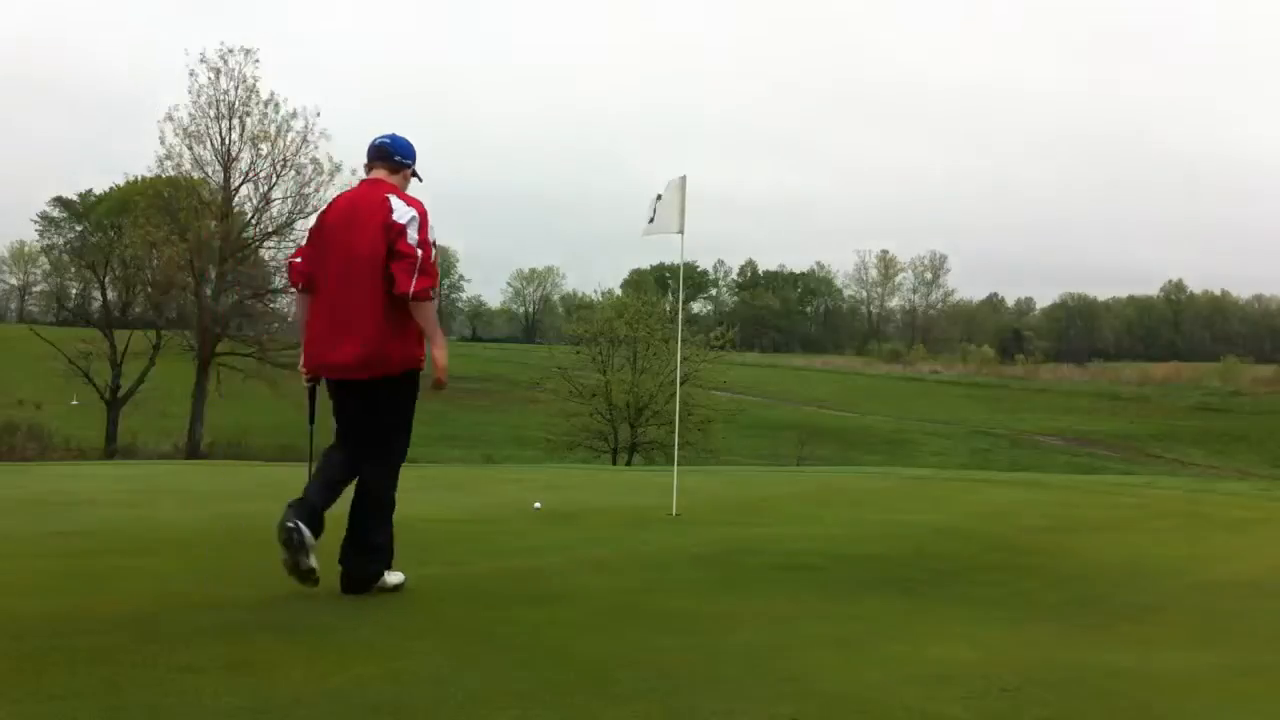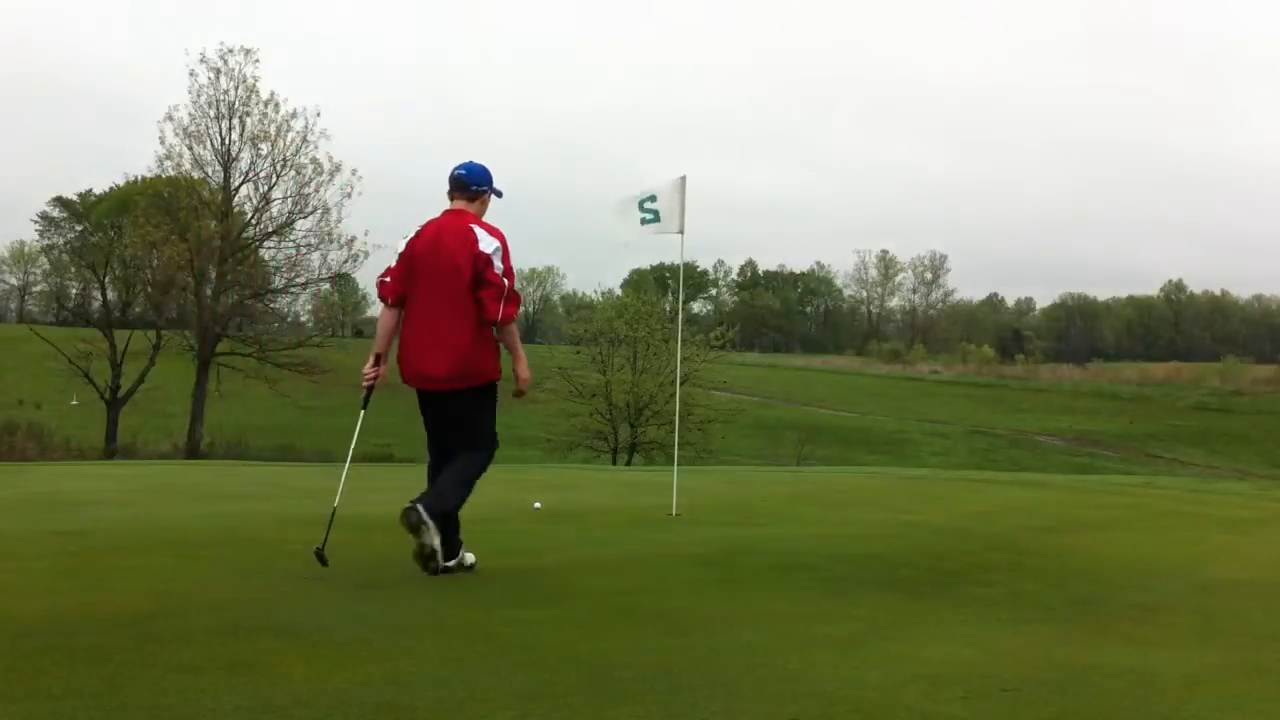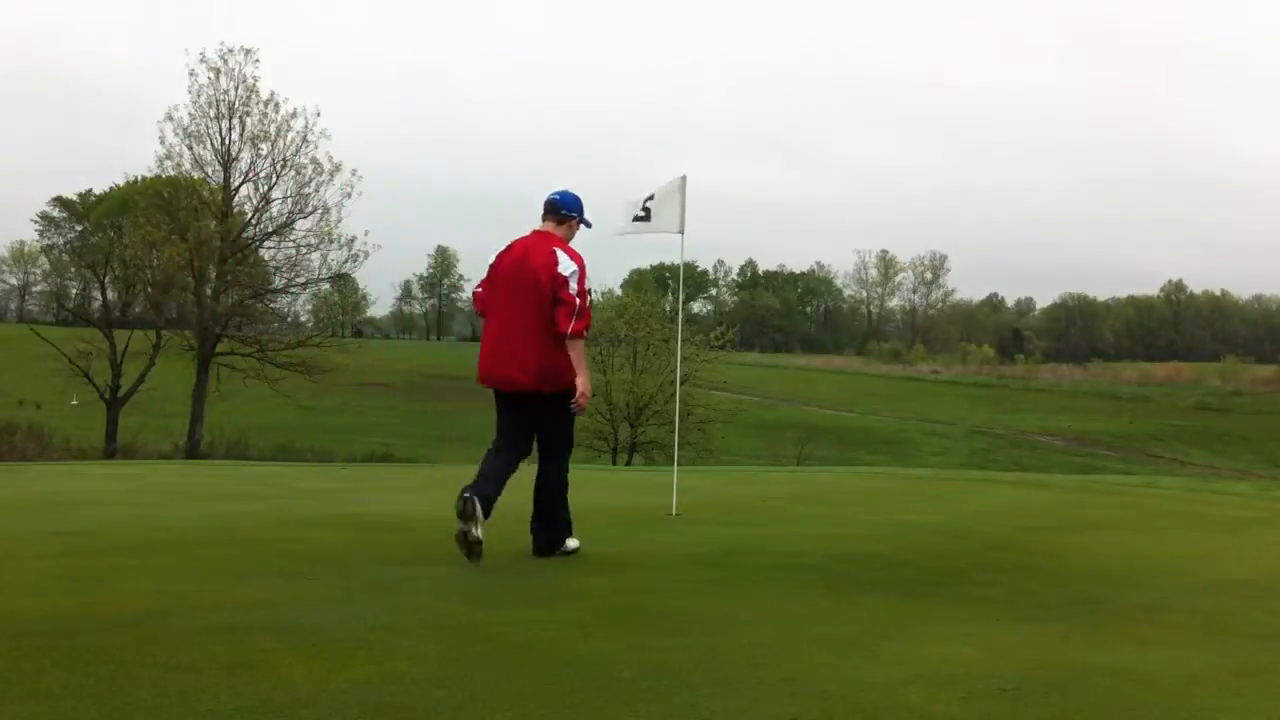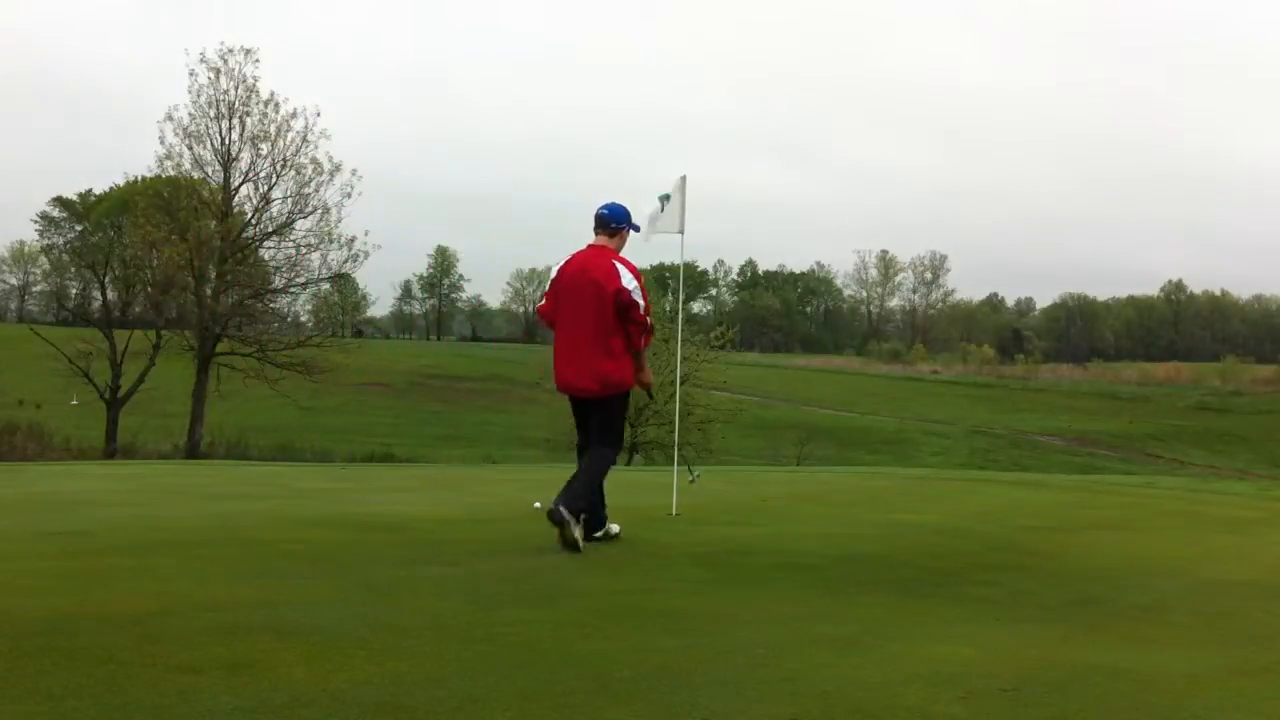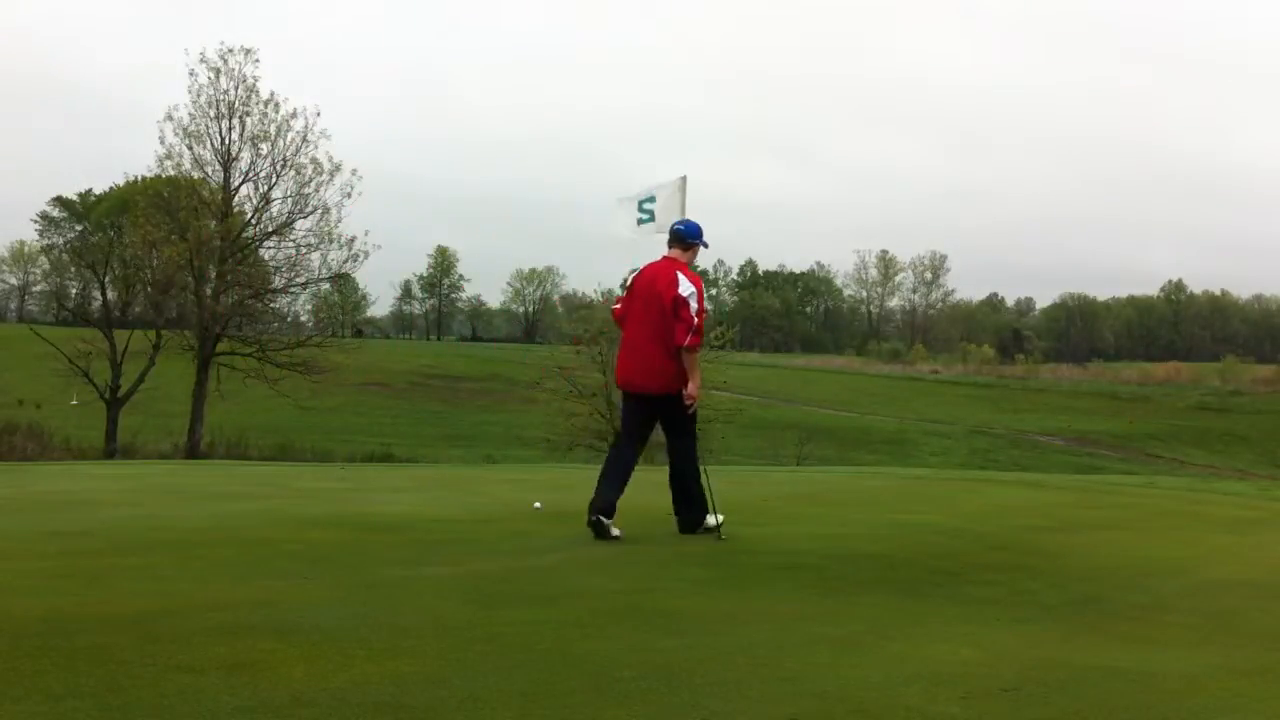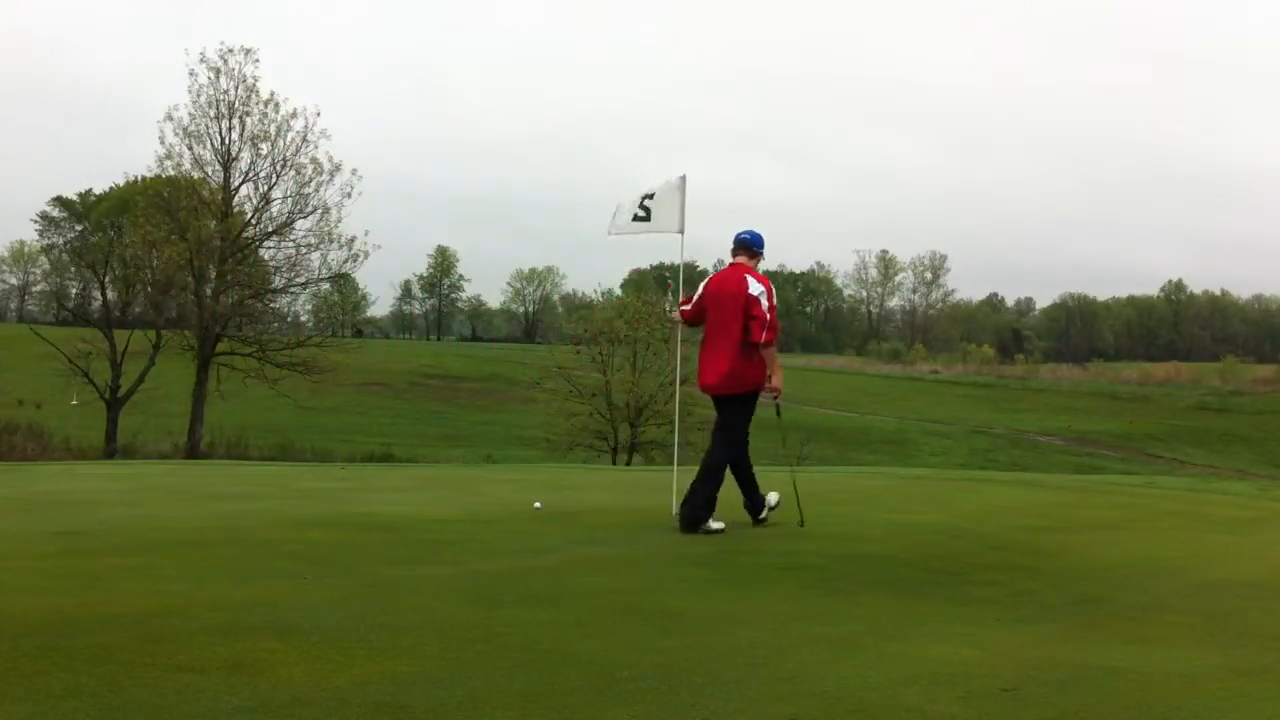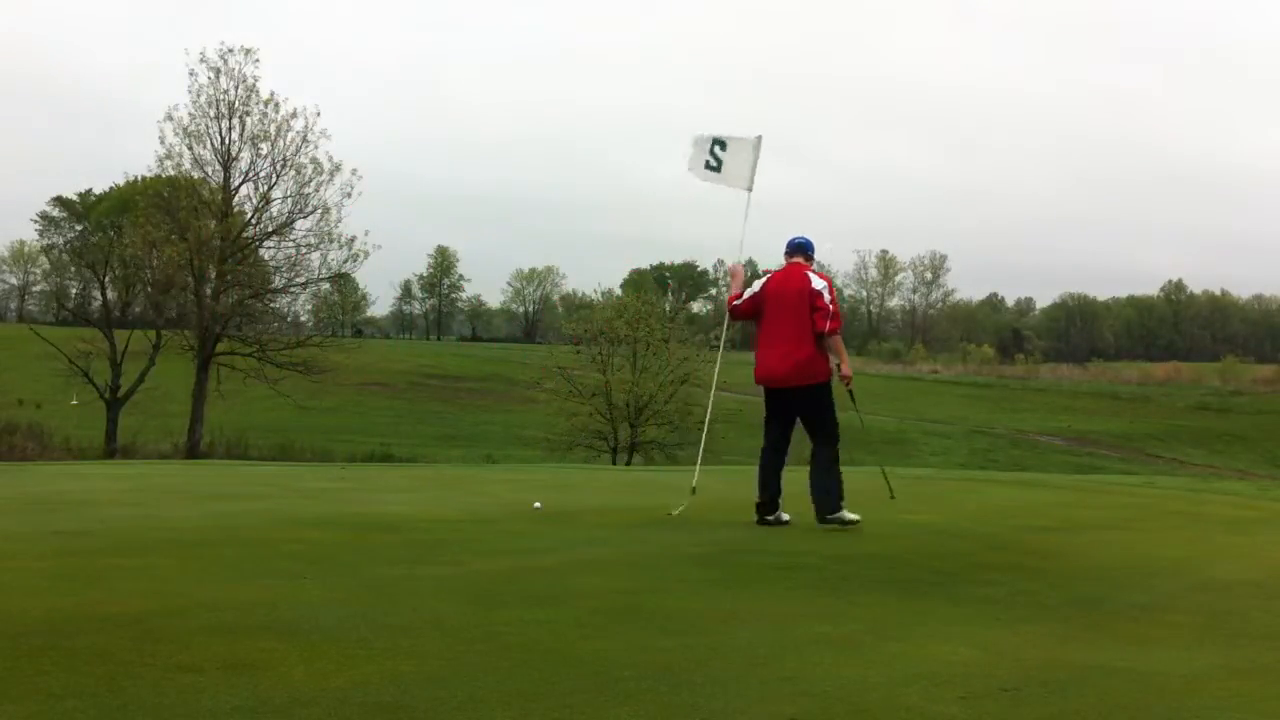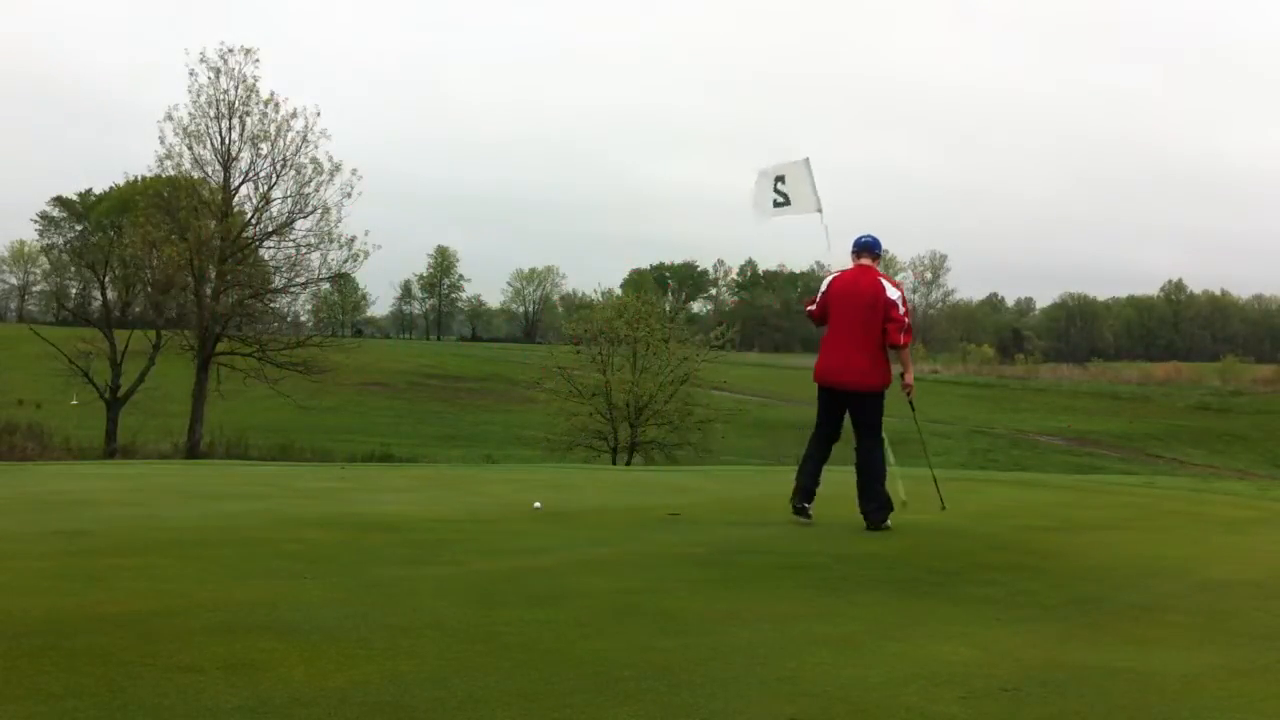
dt=0.5s
person 1, frame 1
left shoulder: (331, 209)
right shoulder: (404, 210)
left elbow: (303, 282)
right elbow: (415, 284)
left wrist: (308, 349)
right wrist: (436, 345)
left hip: (333, 352)
right hip: (387, 354)
left knee: (349, 446)
right knee: (383, 456)
left ankle: (304, 516)
right ankle: (365, 568)
person 1, frame 2
left shoulder: (418, 237)
right shoulder: (487, 238)
left elbow: (392, 299)
right elbow: (500, 308)
left wrist: (378, 355)
right wrist: (519, 360)
left hip: (422, 364)
right hip: (470, 366)
left knee: (444, 451)
right knee: (477, 448)
left ankle: (446, 551)
right ankle: (428, 511)
person 1, frame 3
left shoulder: (507, 253)
right shoulder: (566, 259)
left elbow: (483, 307)
right elbow: (572, 322)
right wrist: (581, 376)
left hip: (503, 367)
right hip: (549, 371)
left knee: (509, 444)
right knee: (555, 452)
left ankle: (476, 498)
right ankle: (551, 538)
person 1, frame 4
left shoulder: (564, 266)
right shoulder: (623, 272)
left elbow: (547, 315)
right elbow: (638, 329)
right wrist: (642, 368)
left hip: (571, 372)
right hip: (609, 374)
left knee: (589, 443)
right knee: (604, 447)
left ankle: (594, 521)
right ankle: (568, 506)
person 1, frame 5
left shoulder: (639, 275)
right shoulder: (688, 281)
left elbow: (620, 316)
right elbow: (688, 336)
right wrist: (693, 380)
left hip: (633, 375)
right hip: (671, 378)
left knee: (627, 442)
right knee: (682, 445)
left ankle: (602, 507)
right ankle: (693, 516)
person 1, frame 6
left shoulder: (711, 282)
right shoulder: (758, 285)
left elbow: (687, 315)
right elbow: (764, 335)
left wrist: (677, 314)
right wrist: (774, 372)
left hip: (714, 375)
right hip: (743, 376)
left knee: (732, 437)
right knee: (726, 443)
left ankle: (756, 505)
right ankle: (694, 514)
person 1, frame 7
left shoulder: (766, 282)
right shoulder: (817, 282)
left elbow: (736, 309)
right elbow: (828, 326)
left wrist: (736, 280)
right wrist: (843, 361)
left hip: (773, 374)
right hip: (809, 373)
left knee: (775, 441)
right knee: (825, 438)
left ankle: (768, 510)
right ankle: (829, 506)
person 1, frame 8
left shoulder: (833, 281)
right shoulder: (889, 288)
left elbow: (815, 315)
right elbow: (898, 335)
right wrist: (908, 371)
left hip: (831, 374)
right hip: (869, 378)
left knee: (822, 436)
right knee: (870, 445)
left ankle: (803, 497)
right ankle: (876, 515)
